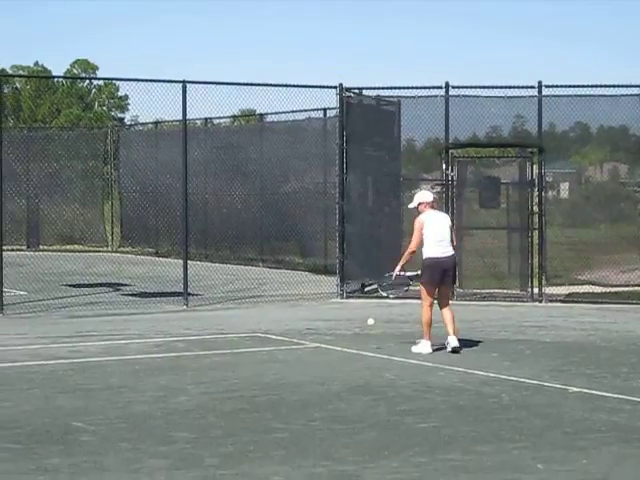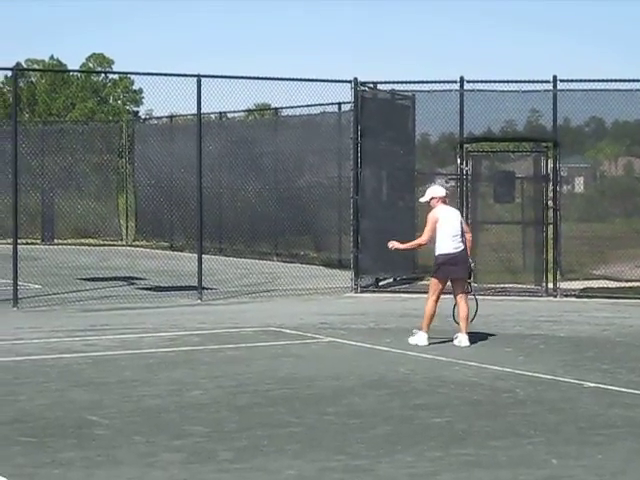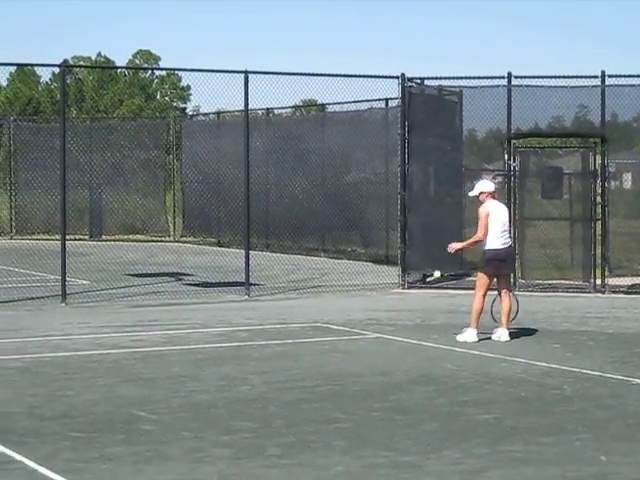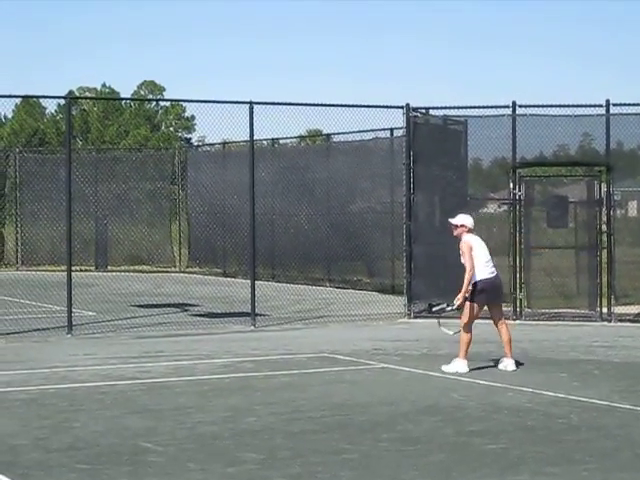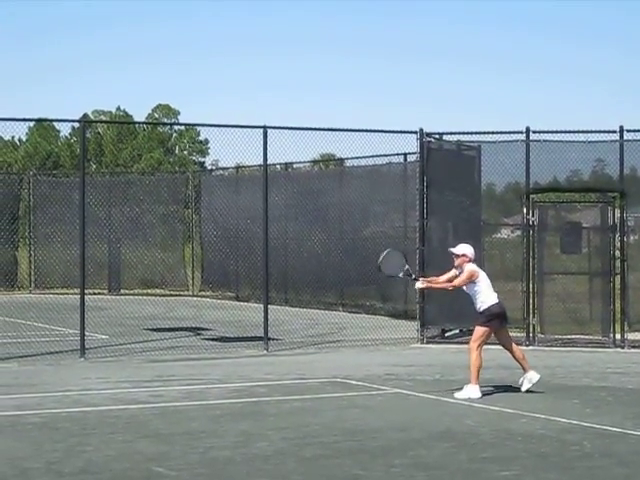
dt=1s
person 1, frame 1
left shoulder: (421, 219)
right shoulder: (446, 217)
left elbow: (413, 248)
right elbow: (453, 243)
left wrist: (400, 265)
left hip: (432, 262)
right hip: (449, 260)
left knee: (427, 305)
right knee: (445, 304)
left ankle: (425, 343)
right ankle: (452, 338)
person 1, frame 2
left shoulder: (434, 214)
right shoulder: (456, 212)
left elbow: (423, 240)
right elbow: (468, 235)
left wrist: (401, 246)
right wrist: (468, 257)
left hip: (444, 258)
right hip: (460, 256)
left knee: (433, 298)
right knee: (461, 298)
left ankle: (423, 334)
right ankle: (463, 336)
person 1, frame 3
left shoulder: (484, 208)
right shoulder: (503, 207)
left elbow: (480, 236)
left wrist: (461, 245)
left hip: (493, 253)
right hip: (508, 250)
left knee: (480, 293)
right knee: (504, 292)
left ankle: (472, 331)
right ankle: (503, 330)
person 1, frame 4
left shoulder: (465, 242)
right shoulder: (475, 239)
left elbow: (470, 269)
left wrist: (463, 293)
right wrist: (469, 289)
left hip: (483, 285)
right hip: (494, 281)
left knee: (466, 323)
right knee: (500, 322)
left ankle: (461, 362)
right ankle: (508, 360)
person 1, frame 5
left shoulder: (471, 271)
right shoulder: (459, 270)
left elbow: (452, 286)
right elbow: (442, 279)
left wrist: (426, 284)
right wrist: (425, 280)
left hip: (491, 311)
right hip: (494, 310)
left knee: (474, 347)
right knee: (508, 344)
left ankle: (473, 388)
right ankle: (529, 374)
